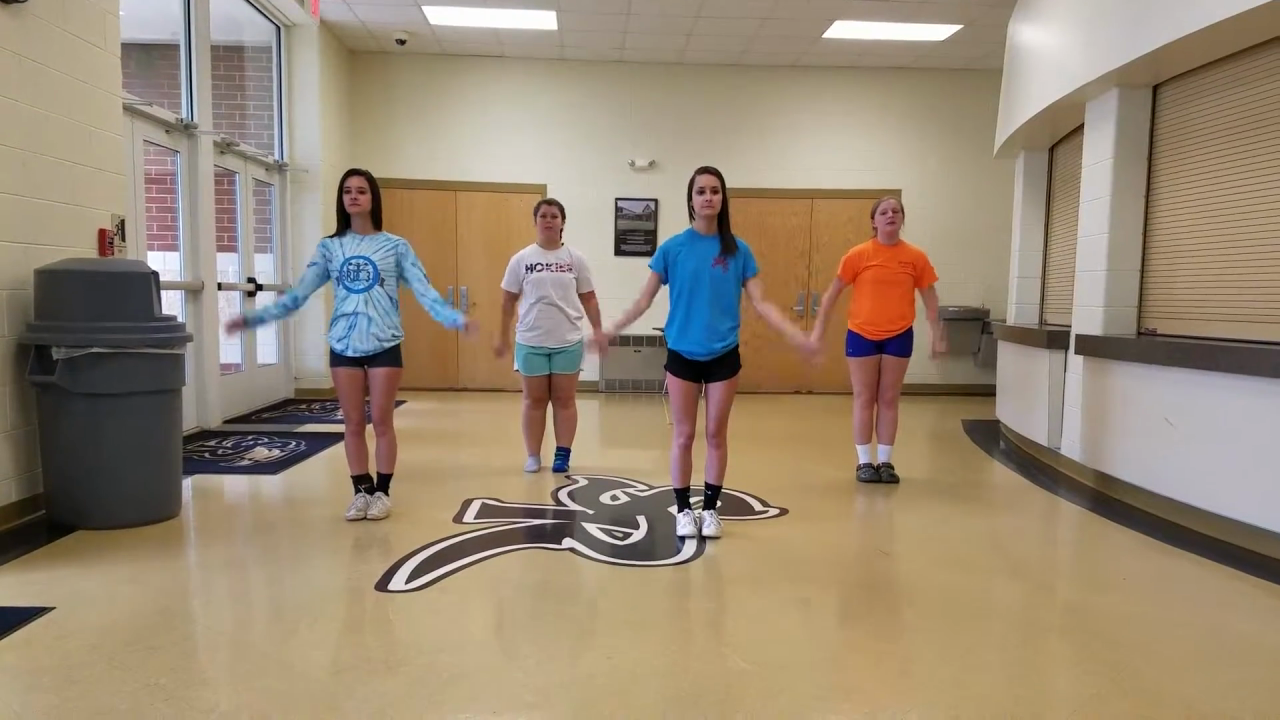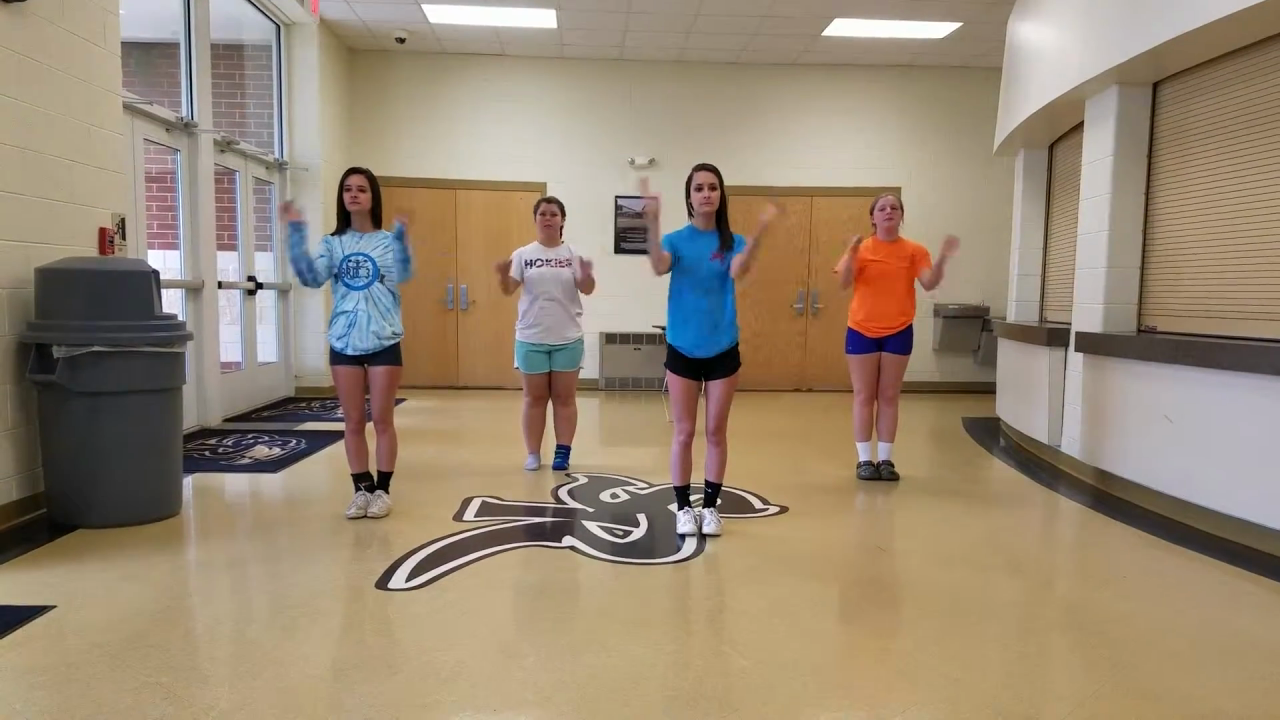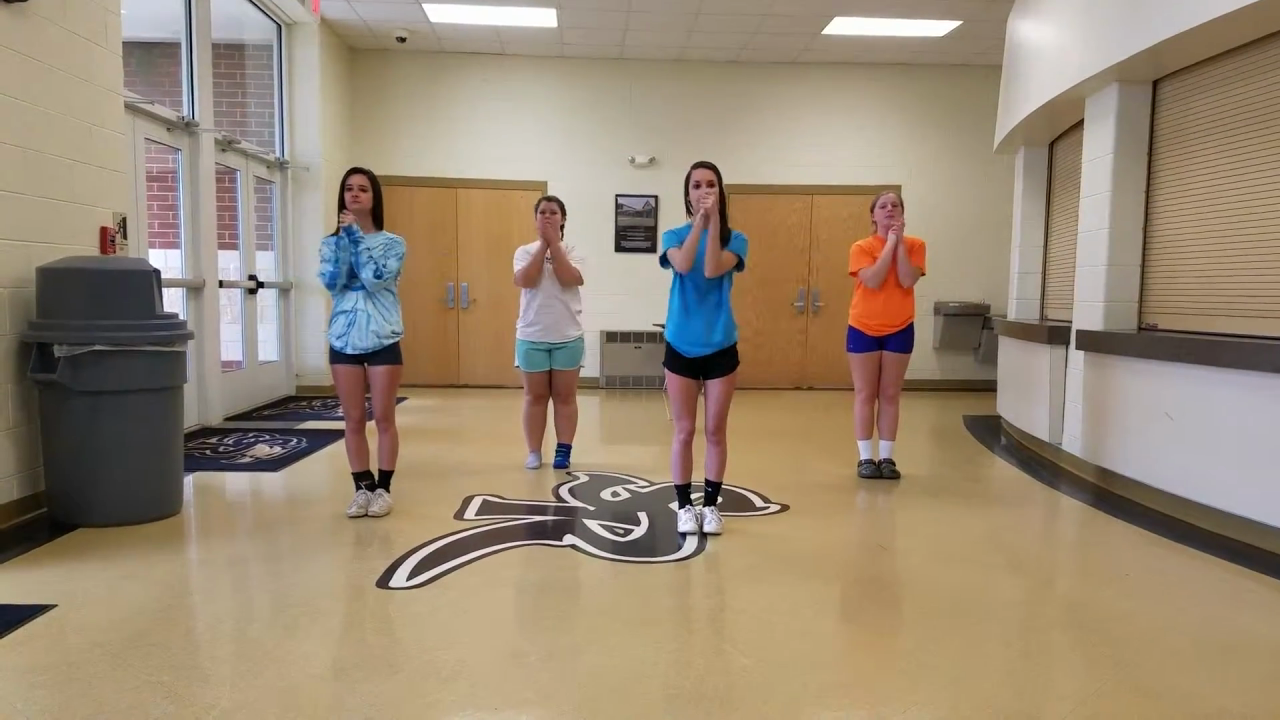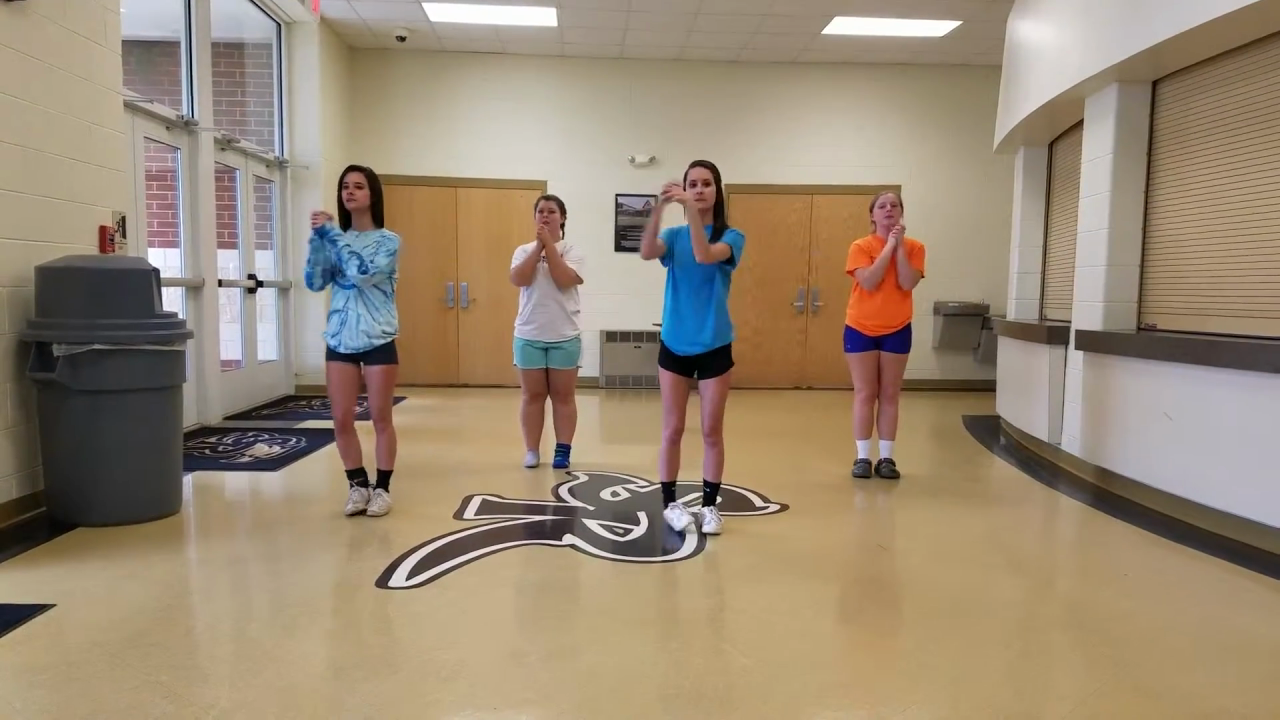
dt=0.2s
person 1, frame 1
left shoulder: (737, 250)
right shoulder: (671, 248)
left elbow: (760, 302)
right elbow: (646, 298)
left wrist: (796, 335)
right wrist: (612, 330)
left hip: (724, 355)
right hip: (682, 353)
left knee: (716, 435)
right knee: (683, 435)
left ankle: (710, 509)
right ankle: (682, 510)
person 1, frame 2
left shoulder: (734, 241)
right shoulder: (674, 239)
left elbow: (737, 272)
right elbow: (659, 268)
left wrist: (761, 230)
right wrist: (652, 219)
left hip: (722, 349)
right hip: (682, 349)
left knee: (716, 432)
right knee: (684, 432)
left ankle: (710, 507)
right ankle: (684, 508)
person 1, frame 3
left shoulder: (735, 239)
right shoulder: (674, 236)
left elbow: (713, 270)
right elbow: (683, 266)
left wrist: (714, 219)
right wrist: (699, 217)
left hip: (720, 347)
right hip: (681, 347)
left knee: (715, 431)
right knee: (684, 431)
left ankle: (711, 505)
right ankle: (684, 507)
person 1, frame 4
left shoulder: (730, 238)
right shoulder: (674, 238)
left elbow: (704, 256)
right elbow: (647, 252)
left wrist: (692, 208)
right wrist: (658, 208)
left hip: (714, 347)
right hip: (675, 345)
left knee: (711, 431)
right knee: (672, 429)
left ankle: (710, 505)
right ankle: (672, 503)
person 2, frame 1
left shoulder: (395, 246)
right shoulder: (329, 247)
left elbow: (422, 289)
right elbow: (300, 292)
left wrist: (454, 318)
right wrist: (256, 317)
left hip: (384, 344)
right hip: (343, 345)
left knee: (381, 421)
right knee: (353, 423)
left ankle: (382, 492)
right ankle: (361, 491)
person 2, frame 2
left shoulder: (390, 240)
right shoulder: (333, 242)
left elbow: (401, 276)
right elbow: (310, 278)
left wrist: (401, 236)
right wrist: (296, 232)
left hip: (383, 342)
right hip: (344, 342)
left knee: (382, 420)
right knee: (352, 421)
left ankle: (381, 490)
right ankle: (360, 488)
person 2, frame 3
left shoulder: (392, 243)
right shoulder: (331, 242)
left elbow: (376, 279)
right elbow: (331, 283)
left wrist: (355, 235)
right wrist: (343, 236)
left hip: (383, 341)
right hip: (344, 341)
left knee: (383, 418)
right knee: (354, 420)
left ankle: (383, 488)
right ankle: (362, 488)
person 2, frame 4
left shoulder: (386, 240)
right shoulder: (337, 240)
left elbow: (362, 272)
right elbow: (315, 281)
left wrist: (328, 234)
right wrist: (317, 236)
left hip: (378, 341)
right hip: (340, 343)
left knee: (381, 420)
right knee: (342, 419)
left ankle: (382, 488)
right ankle: (358, 486)
person 3, frame 1
left shoulder: (916, 256)
right shoulder: (859, 254)
left elbow: (929, 295)
right elbow: (835, 290)
left wrist: (937, 333)
right wrist: (819, 326)
left hip: (899, 336)
right hip: (862, 335)
left knee: (889, 400)
right knee: (864, 398)
left ankle: (884, 462)
right ankle: (864, 460)
person 3, frame 2
left shoulder: (914, 249)
right shoulder: (861, 248)
left elbow: (929, 283)
right elbow: (844, 283)
left wrist: (942, 260)
right wrist: (850, 256)
left hip: (898, 332)
right hip: (862, 331)
left knee: (889, 396)
right knee: (864, 396)
left ankle: (885, 458)
right ankle: (864, 459)
person 3, frame 3
left shoulder: (914, 245)
right shoulder: (862, 247)
left elbow: (908, 280)
right elbow: (872, 281)
left wrist: (899, 242)
right wrist: (889, 244)
left hip: (899, 330)
right hip: (863, 329)
left knee: (890, 395)
right knee: (865, 394)
left ankle: (886, 458)
right ankle: (865, 458)
person 3, frame 4
left shoulder: (912, 247)
right shoulder: (861, 247)
left elbow: (908, 282)
right elbow: (868, 281)
left wrist: (902, 243)
right wrist: (888, 245)
left hip: (897, 330)
right hip: (860, 329)
left knee: (889, 396)
right knee: (865, 394)
left ankle: (886, 458)
right ankle: (863, 458)
person 4, frame 1
left shoulder: (575, 258)
right shoulder: (522, 258)
left elbow: (588, 297)
right elbow: (509, 298)
left wrist: (598, 330)
right wrist: (503, 335)
left hip: (568, 341)
right hip: (531, 341)
left knee: (564, 400)
right knee: (534, 400)
left ankle: (563, 454)
right ankle: (533, 456)
person 4, frame 2
left shoulder: (575, 254)
right shoulder: (522, 254)
left elbow: (587, 289)
right elbow: (508, 289)
left wrist: (587, 274)
right wrist: (503, 274)
left hip: (568, 338)
right hip: (532, 338)
left knee: (564, 397)
right knee: (534, 397)
left ankle: (563, 452)
right ankle: (533, 453)
person 4, frame 3
left shoulder: (572, 251)
right shoulder: (525, 251)
left elbow: (569, 279)
right elbow: (524, 281)
left wrist: (554, 243)
right wrist: (542, 245)
left hip: (568, 336)
right hip: (531, 336)
left knee: (565, 396)
right knee: (535, 396)
left ankle: (563, 451)
right ankle: (534, 452)
person 4, frame 4
left shoulder: (571, 250)
right shoulder: (524, 251)
left elbow: (564, 280)
right elbow: (519, 279)
left wrist: (548, 243)
right wrist: (535, 246)
left hip: (564, 336)
right hip: (529, 335)
left knee: (562, 395)
right knee: (532, 395)
left ankle: (562, 451)
right ankle: (532, 452)
